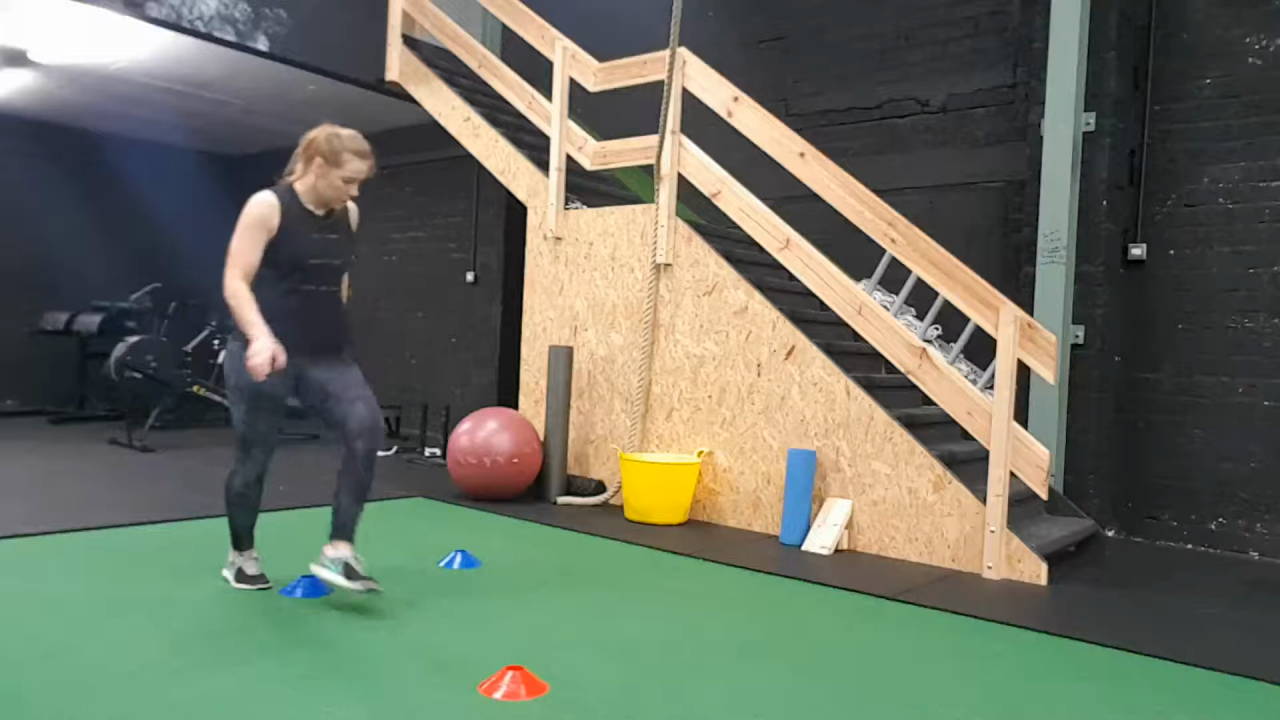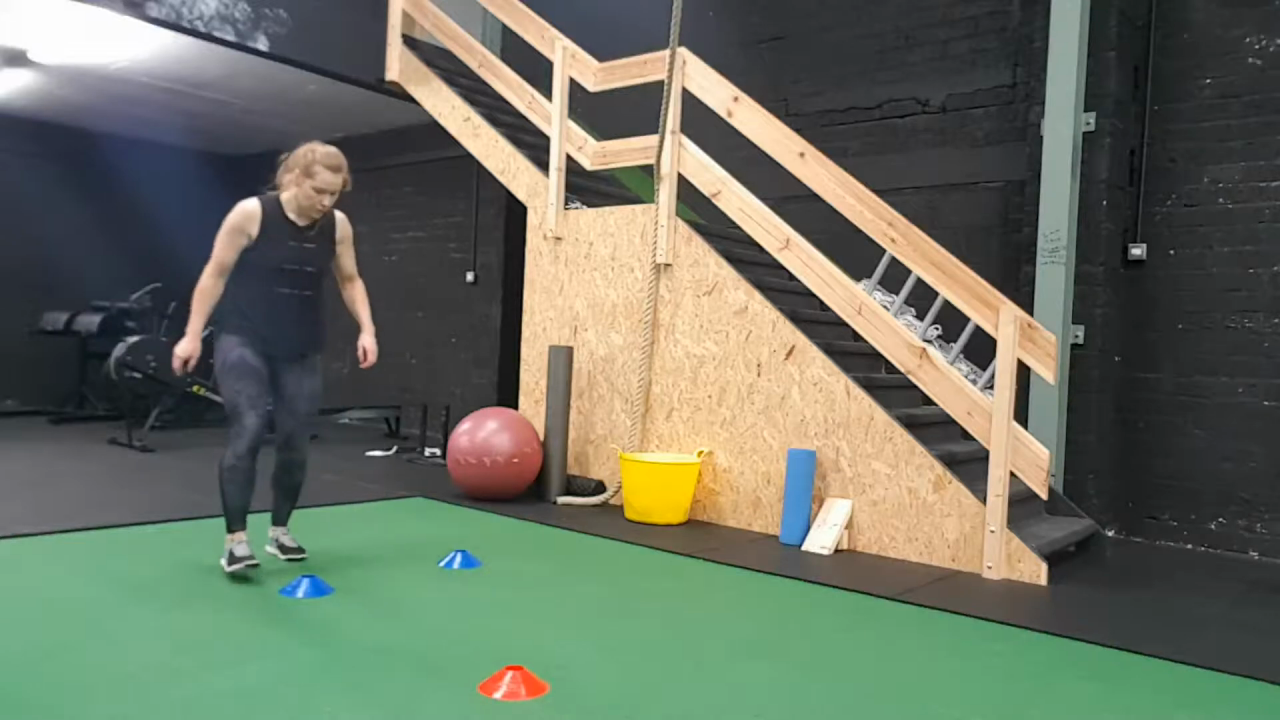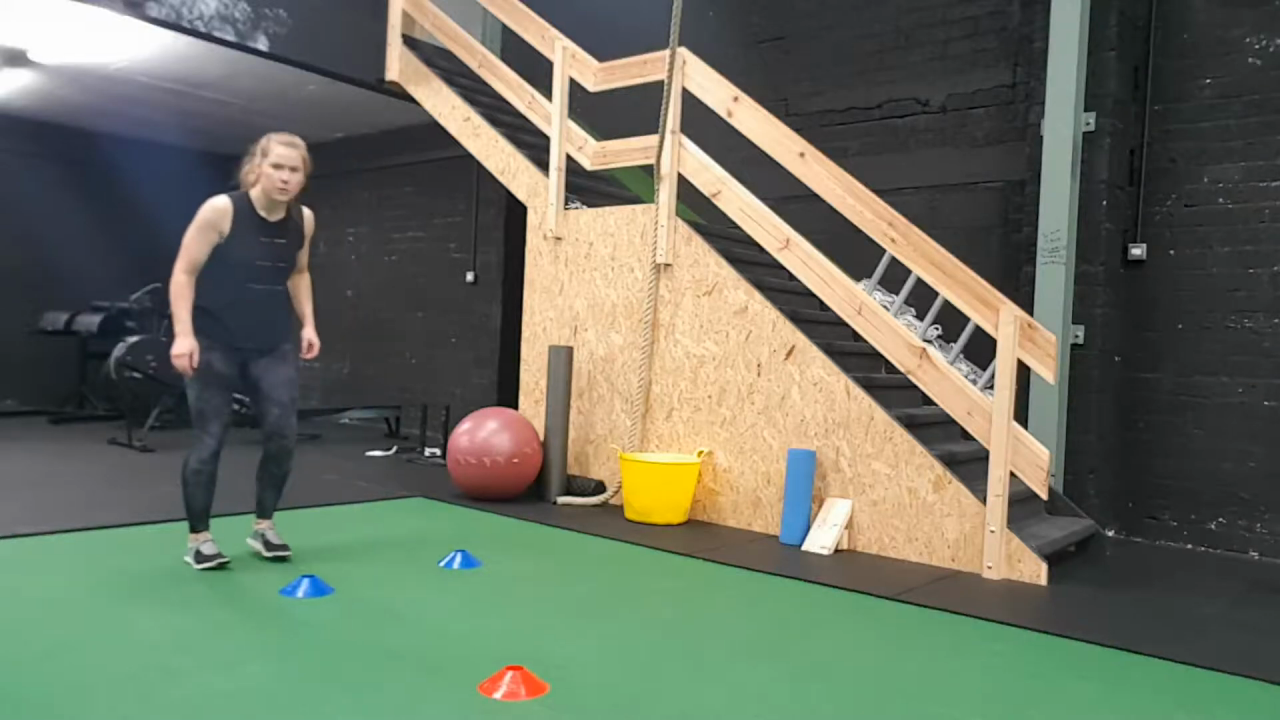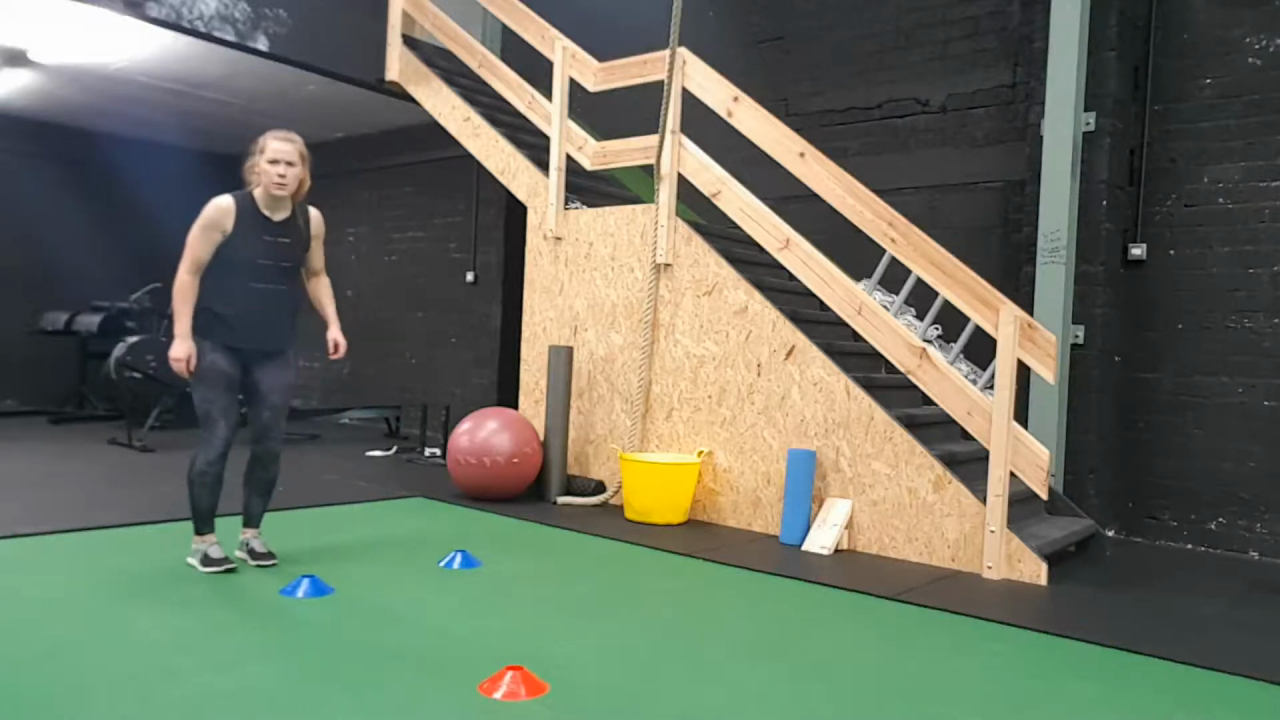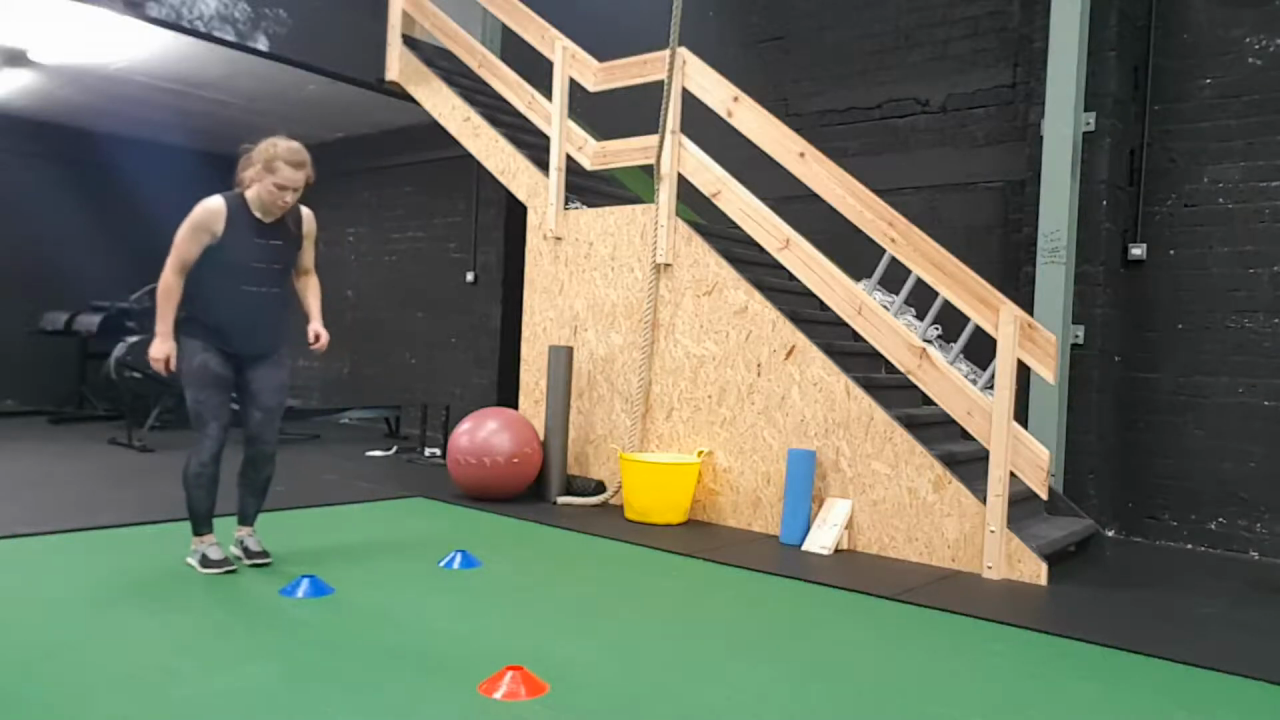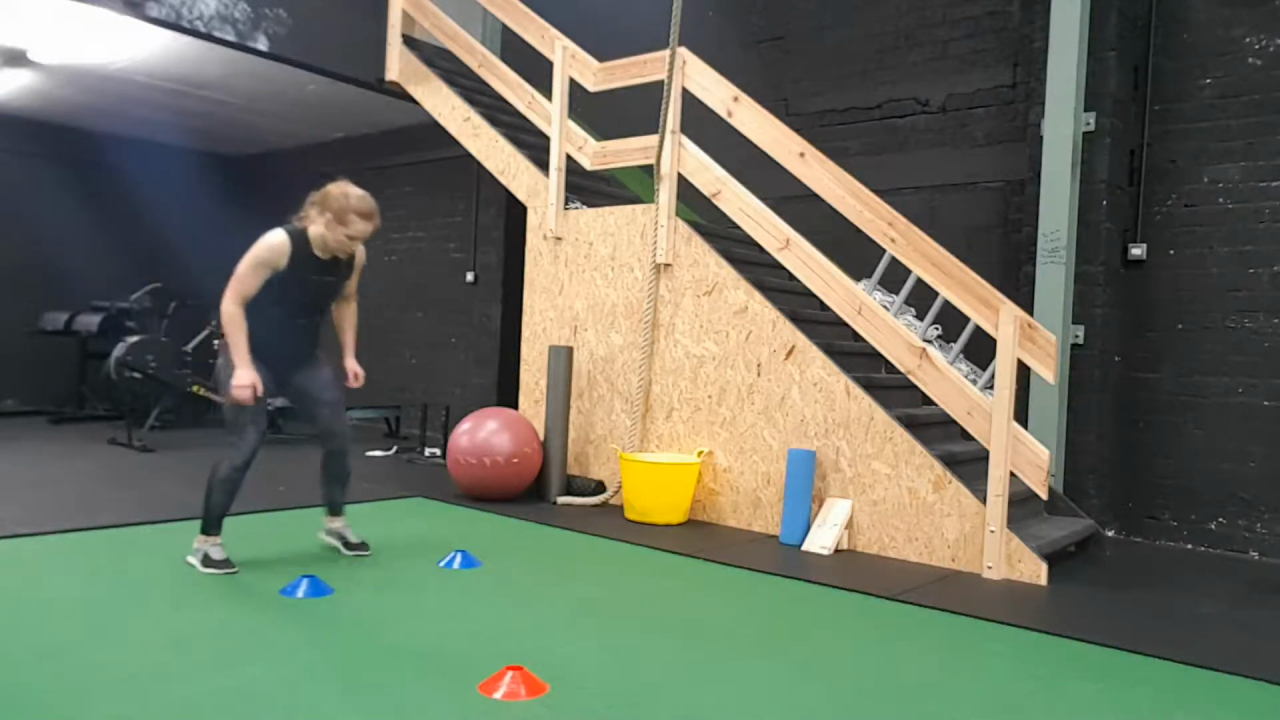
dt=0.5s
person 1, frame 1
left shoulder: (348, 215)
right shoulder: (266, 207)
right elbow: (235, 282)
right wrist: (260, 339)
left hip: (325, 354)
right hip: (263, 355)
left knee: (367, 429)
right knee: (254, 457)
left ankle: (338, 550)
right ankle: (241, 556)
person 1, frame 2
left shoulder: (338, 226)
right shoulder: (251, 214)
left elbow: (350, 281)
right elbow: (214, 275)
left wrist: (366, 329)
right wrist: (193, 335)
left hip: (301, 353)
right hip: (243, 343)
left knee: (294, 445)
right knee: (248, 434)
left ankle: (280, 530)
right ankle: (235, 538)
person 1, frame 3
left shoulder: (303, 220)
right shoulder: (220, 211)
right elbow: (184, 273)
left wrist: (307, 323)
right wrist: (184, 334)
left hip: (273, 347)
right hip: (214, 345)
left knee: (282, 434)
right knee: (210, 439)
left ankle: (263, 526)
right ankle: (198, 537)
person 1, frame 4
left shoulder: (311, 222)
right shoulder: (224, 211)
left elbow: (315, 276)
right elbow: (188, 273)
left wrist: (333, 324)
right wrist: (182, 336)
left hip: (274, 350)
right hip: (217, 346)
left knee: (269, 443)
right knee: (217, 440)
left ankle: (251, 534)
right ankle: (203, 540)
person 1, frame 5
left shoulder: (303, 221)
right shoulder: (214, 212)
left elbow: (305, 273)
right elbow: (174, 272)
left wrist: (315, 318)
right wrist: (163, 335)
left hip: (268, 351)
right hip: (207, 346)
left knee: (263, 443)
right knee: (211, 441)
left ankle: (245, 532)
right ankle: (202, 541)
person 1, frame 6
left shoulder: (355, 255)
right shoulder: (279, 244)
right elbow: (231, 301)
left wrist: (349, 355)
right wrist: (242, 366)
left hip: (303, 360)
right hip: (252, 354)
left knee: (337, 434)
right knee: (244, 444)
left ankle: (336, 523)
right ankle: (206, 542)
